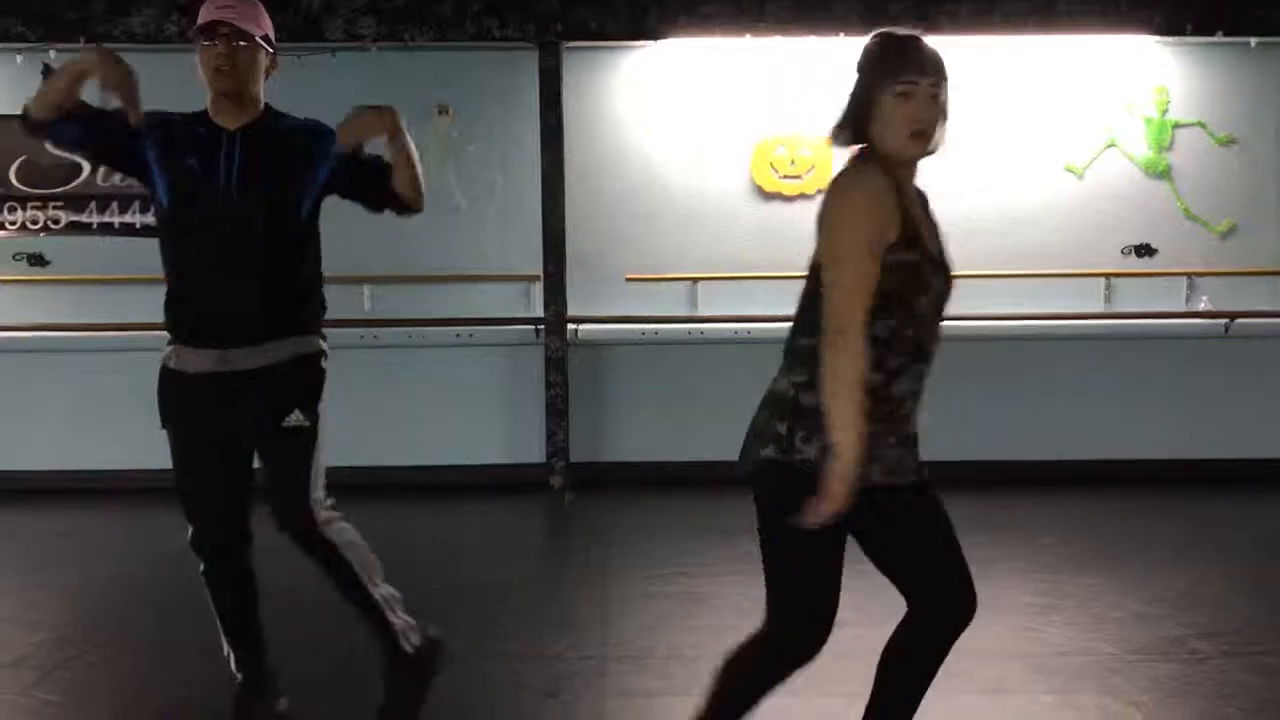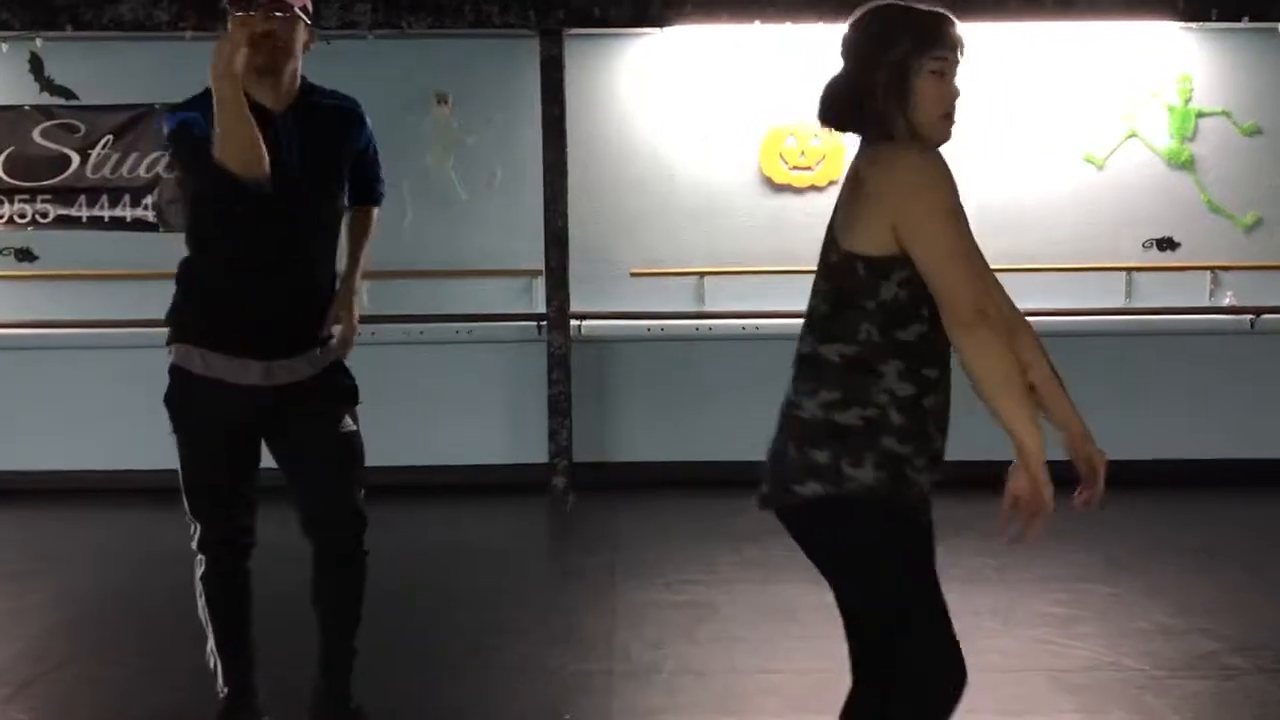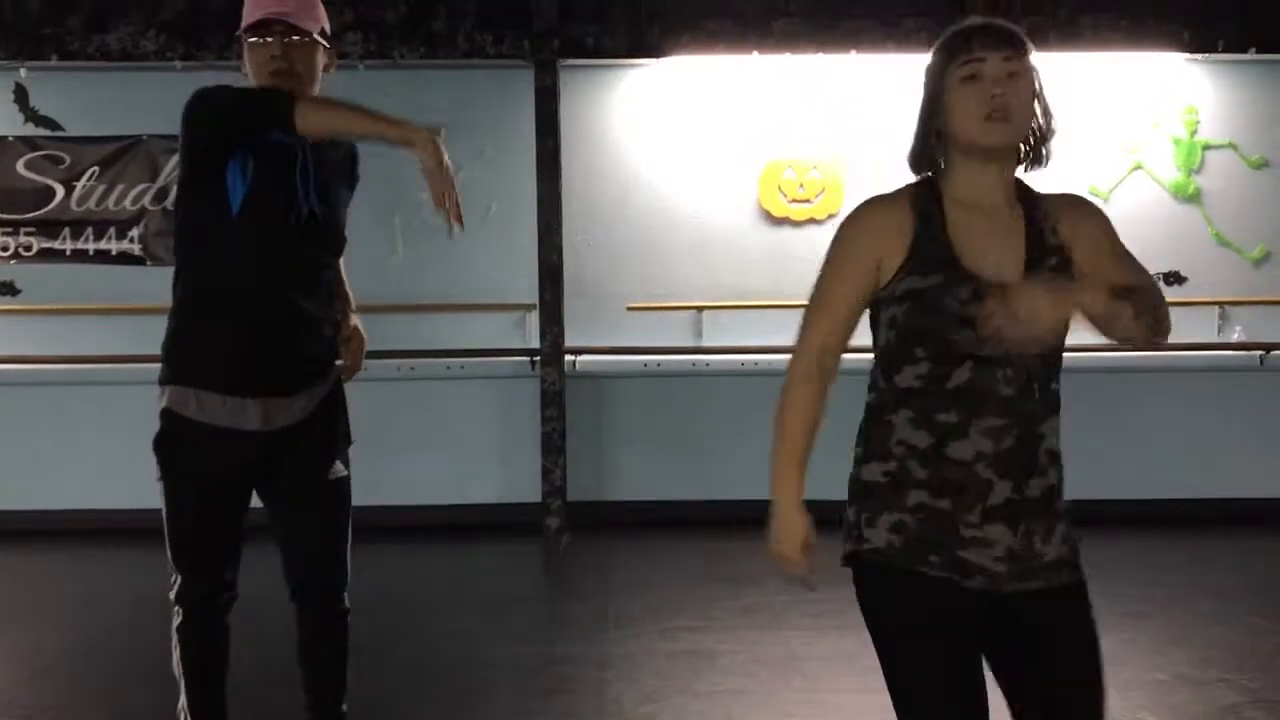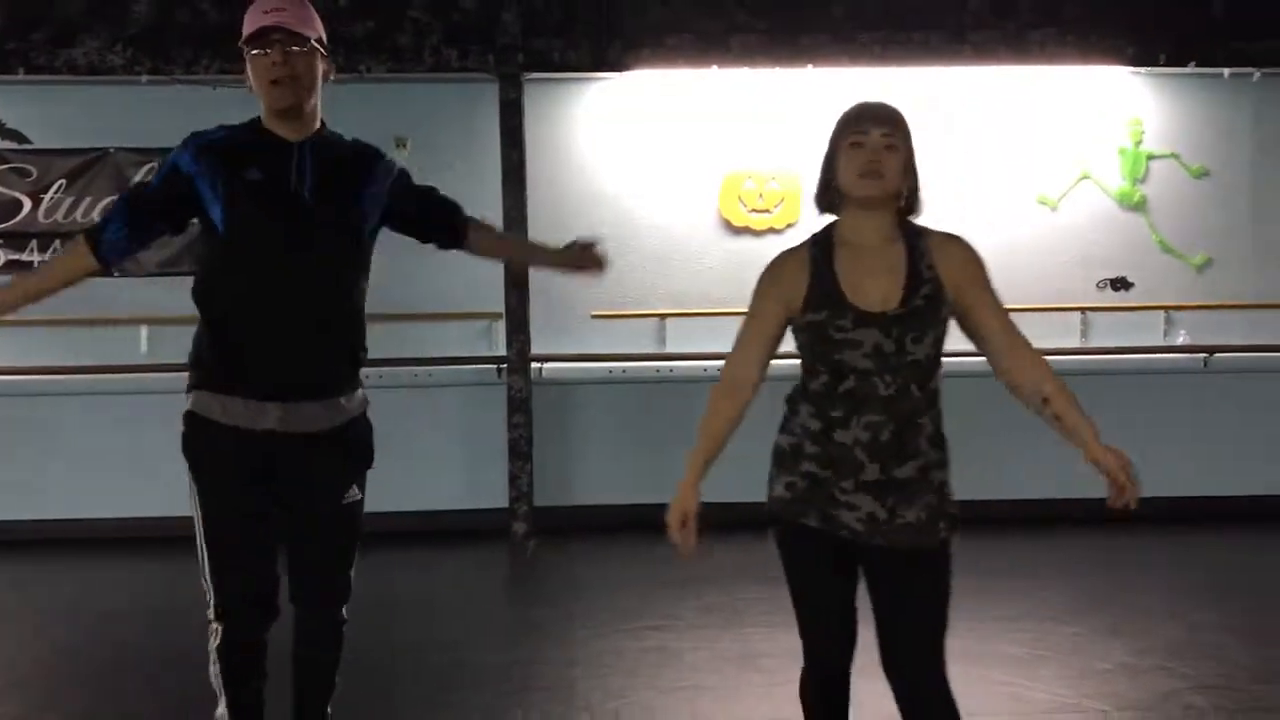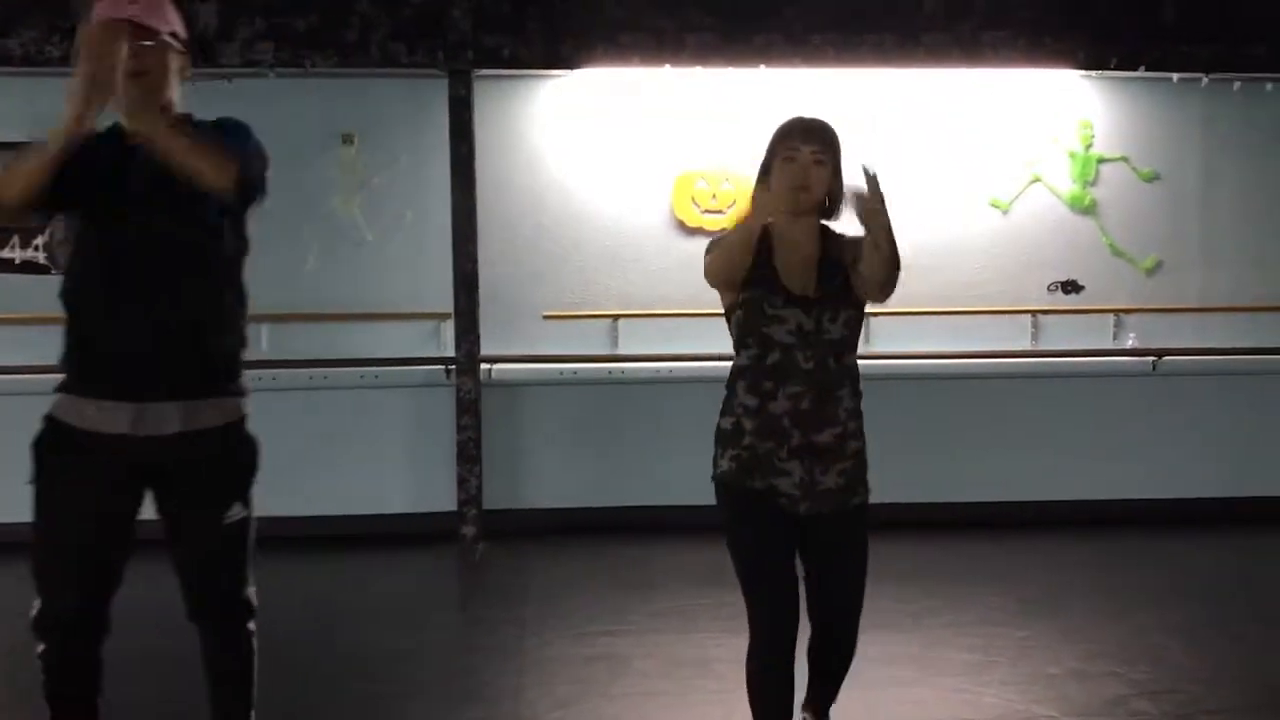
dt=0.7s
person 1, frame 1
left shoulder: (311, 144)
right shoulder: (160, 139)
left elbow: (408, 200)
right elbow: (42, 121)
left wrist: (393, 131)
right wrist: (85, 66)
left hip: (283, 358)
right hip: (193, 366)
left knee: (302, 511)
right knee: (214, 533)
left ankle: (408, 646)
person 1, frame 2
left shoulder: (343, 119)
right shoulder: (194, 119)
left elbow: (366, 203)
right elbow: (244, 176)
left wrist: (350, 285)
right wrist: (228, 71)
left hip: (310, 363)
right hip: (212, 367)
left knee: (340, 528)
right knee: (221, 541)
person 1, frame 3
left shoulder: (340, 156)
right shoulder: (216, 125)
right elbow: (280, 109)
left wrist: (346, 315)
right wrist: (417, 139)
left hip: (307, 407)
right hip: (206, 409)
left knee: (324, 588)
right knee: (201, 592)
person 1, frame 4
left shoulder: (366, 169)
right shoulder: (207, 158)
left elbow: (450, 224)
right elbow: (116, 235)
left wrist: (546, 255)
left hip: (330, 420)
right hip: (229, 419)
left knee: (324, 595)
right knee: (239, 602)
person 1, frame 5
left shoulder: (223, 145)
right shoulder: (84, 158)
left elbow: (231, 179)
left wrist: (139, 113)
right wrist: (80, 108)
left hip: (203, 421)
right hip: (89, 420)
left knee: (223, 606)
right knee: (65, 614)
person 2, frame 1
left shoulder: (911, 203)
right shoulder: (865, 189)
right elbow: (841, 326)
right wrist: (846, 449)
left hip: (882, 452)
right hip: (808, 448)
left knee: (947, 601)
right knee: (797, 628)
person 2, frame 2
left shoulder: (890, 175)
right shoulder: (907, 171)
left elbow: (995, 311)
right elbow: (972, 319)
left wrist: (1072, 426)
right wrist: (1031, 455)
left hip: (871, 470)
right hip: (846, 473)
person 2, frame 3
left shoulder: (1070, 222)
right shoulder: (886, 224)
left elbow: (1151, 325)
right elbow: (812, 362)
left wrist: (1076, 299)
right wrist: (787, 498)
left hip: (1031, 536)
right hip: (908, 540)
person 2, frame 4
left shoulder: (948, 259)
right shoulder: (793, 271)
left elbow: (1014, 356)
right elbow: (741, 377)
left wrist: (1095, 446)
right wrist: (690, 481)
left hip: (913, 502)
right hip: (810, 498)
right knee: (827, 656)
person 2, frame 5
left shoulder: (851, 254)
right shoulder: (740, 252)
left elbow: (880, 283)
right elbow: (721, 272)
left wrist: (877, 224)
right wrist: (759, 214)
left hip: (835, 467)
right hip: (752, 467)
left knee: (838, 621)
right knee: (772, 624)
